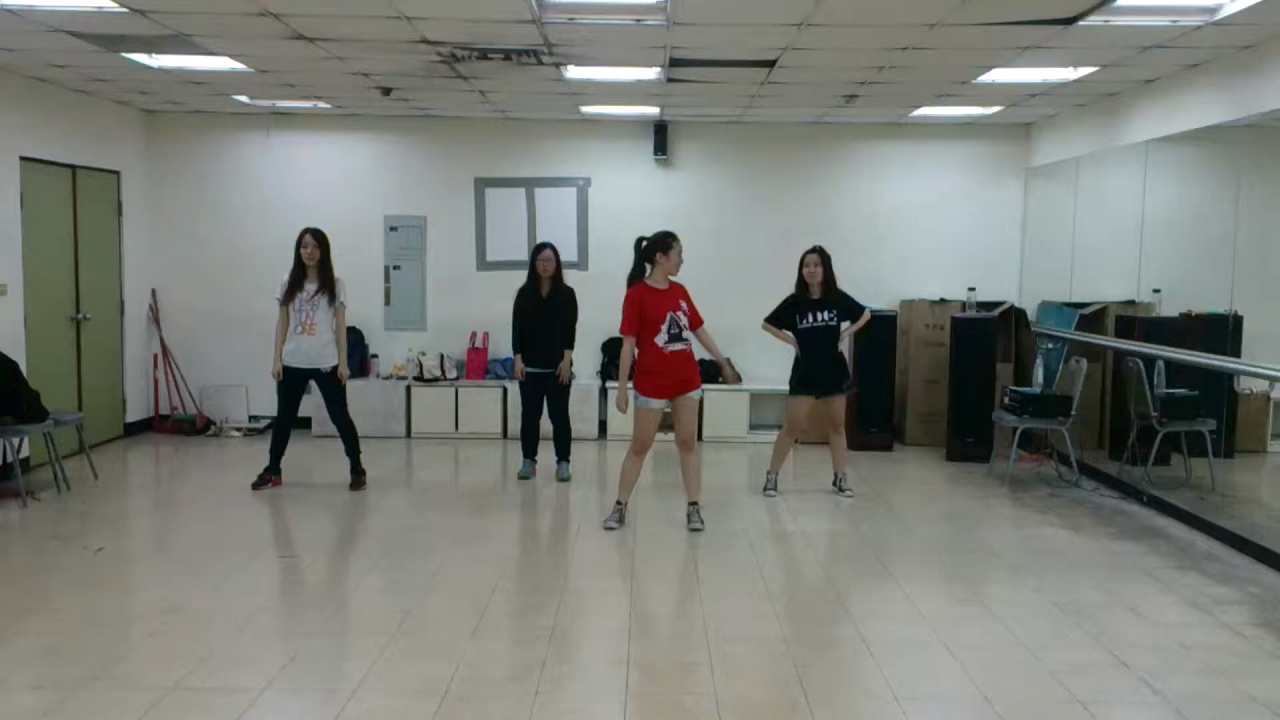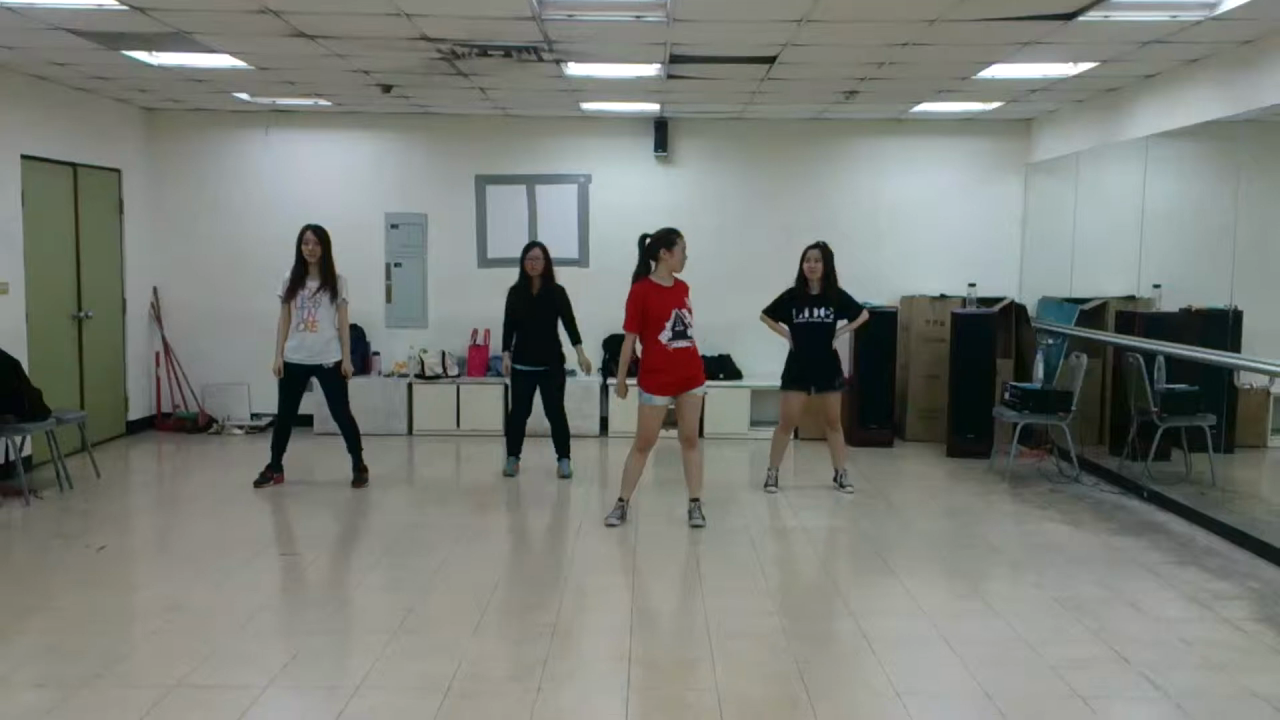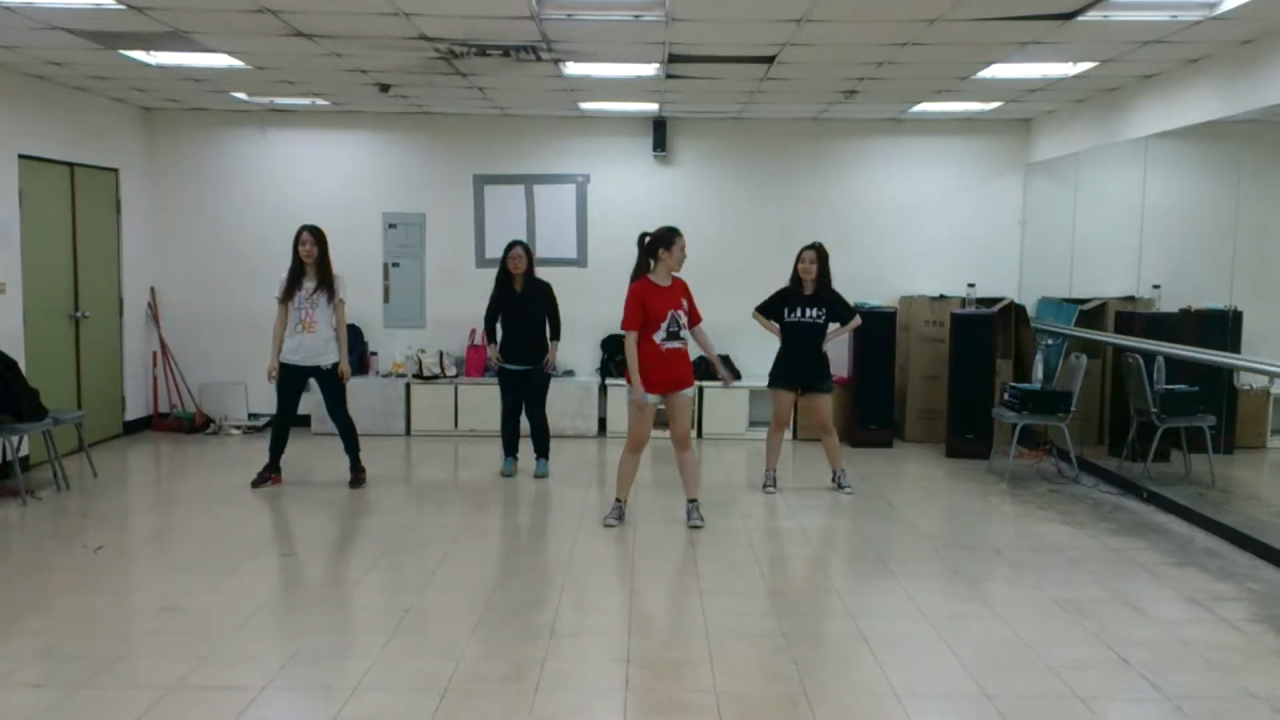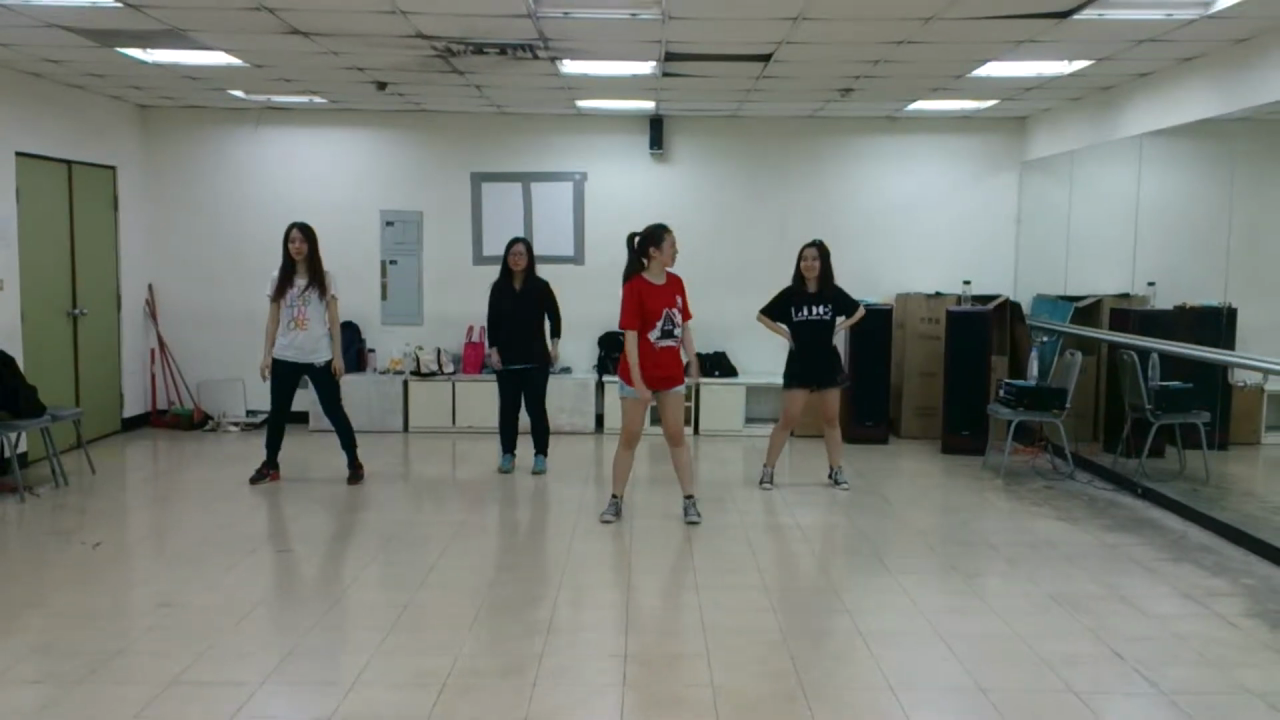
dt=0.4s
person 1, frame 1
left shoulder: (680, 291)
right shoulder: (637, 294)
left elbow: (699, 330)
right elbow: (628, 344)
left wrist: (724, 364)
right wrist: (622, 387)
left hip: (687, 380)
right hip: (652, 383)
left knee: (688, 443)
right knee: (640, 446)
left ankle: (694, 508)
right ankle: (620, 507)
person 1, frame 2
left shoulder: (682, 288)
right shoulder: (641, 291)
right elbow: (630, 338)
right wrist: (621, 379)
left hip: (691, 377)
right hip: (655, 380)
left knee: (690, 440)
right knee: (643, 443)
left ankle: (695, 504)
right ankle: (622, 504)
person 1, frame 3
left shoulder: (681, 287)
right shoulder: (639, 289)
left elbow: (696, 329)
right elbow: (631, 339)
left wrist: (718, 365)
right wrist: (637, 383)
left hip: (681, 378)
right hip: (647, 381)
left knee: (683, 441)
right knee: (636, 443)
left ankle: (692, 505)
right ankle: (619, 505)
person 1, frame 4
left shoulder: (677, 283)
right shoulder: (634, 287)
left elbow: (685, 326)
right elbow: (630, 337)
left wrist: (692, 361)
right wrist: (637, 381)
left hip: (671, 375)
right hip: (638, 376)
left knee: (677, 437)
right knee: (629, 438)
left ankle: (689, 500)
right ankle: (615, 500)
person 2, frame 1
left shoulder: (334, 285)
right shoulder: (289, 283)
left elbow: (340, 326)
right elbow: (282, 324)
left wrist: (343, 363)
right wrist: (277, 359)
left hip: (326, 363)
right hip: (293, 362)
left knee: (340, 416)
right knee: (284, 417)
left ankle: (357, 470)
right ankle: (273, 470)
person 2, frame 2
left shoulder: (336, 281)
right shoulder: (291, 280)
left elbow: (343, 322)
right elbow: (284, 321)
left wrist: (347, 358)
right wrist: (278, 355)
left hip: (329, 360)
right hip: (295, 359)
left knee: (341, 413)
right knee: (285, 414)
left ankle: (359, 467)
right ankle: (274, 468)
person 2, frame 3
left shoulder: (333, 282)
right shoulder: (288, 281)
left elbow: (340, 323)
right elbow: (281, 322)
left wrist: (344, 359)
right wrist: (274, 358)
left hip: (326, 360)
right hip: (292, 361)
left knee: (339, 414)
right knee: (283, 414)
left ankle: (356, 467)
right ankle: (272, 468)
person 2, frame 4
left shoulder: (324, 278)
right shoulder: (279, 278)
left elbow: (333, 319)
right elbow: (273, 320)
left wrist: (337, 355)
right wrist: (267, 355)
left hip: (319, 357)
right hip: (285, 357)
left knee: (334, 410)
right knee: (277, 412)
left ankle: (354, 463)
right ankle: (271, 465)
person 3, frame 1
left shoulder: (838, 298)
right shoulder: (794, 302)
left elbow: (865, 315)
right elbow: (768, 324)
left wrist: (844, 335)
right wrist: (791, 340)
left hip: (834, 370)
right hip: (804, 372)
left knee: (836, 426)
right knee: (792, 427)
left ankle: (840, 478)
right ankle: (772, 476)
person 3, frame 2
left shoulder: (836, 295)
right shoulder: (793, 296)
left elbow: (863, 315)
right elbow: (766, 316)
left wrist: (840, 333)
right wrist: (787, 334)
left hip: (828, 366)
right hip: (797, 367)
left knee: (833, 423)
right knee: (787, 422)
left ankle: (840, 474)
right ankle: (772, 472)
person 3, frame 3
left shoulder: (830, 297)
right shoulder: (786, 295)
left elbow: (855, 320)
right elbow: (758, 313)
left wrist: (830, 336)
right wrist: (777, 332)
left hip: (816, 368)
right hip: (786, 367)
left knee: (826, 425)
right knee: (779, 422)
left ankle: (839, 474)
right ankle: (770, 474)
person 3, frame 4
left shoulder: (833, 293)
right shoulder: (790, 294)
left elbow: (859, 311)
right elbow: (762, 316)
left wrist: (838, 329)
right wrist: (785, 334)
left hip: (828, 364)
right hip: (799, 365)
left knee: (831, 420)
right knee: (787, 420)
left ankle: (836, 470)
right ankle: (768, 469)
person 4, frame 1
left shoulder: (566, 293)
right shoulder: (524, 293)
left elbow: (570, 329)
right elbow: (517, 328)
left wrist: (567, 359)
right wrist: (518, 359)
left hip: (557, 365)
right hip: (530, 365)
left knee: (559, 415)
right knee: (530, 414)
left ankle: (563, 462)
right ankle: (528, 461)
person 4, frame 2
left shoulder: (556, 292)
right shoulder: (516, 292)
left elbow: (569, 323)
right elbow: (509, 326)
left wrist: (581, 353)
right wrist: (505, 355)
left hip: (551, 363)
right hip: (522, 363)
left knee: (555, 412)
right knee: (518, 412)
left ankle: (563, 459)
right ankle: (512, 458)
person 4, frame 3
left shoulder: (542, 288)
right shoulder: (500, 290)
left elbow: (554, 321)
right elbow: (490, 320)
left wrist: (553, 349)
right wrist: (492, 346)
left hip: (537, 362)
right hip: (508, 362)
left knee: (535, 411)
right knee: (510, 411)
left ankle: (542, 459)
right ankle: (510, 458)
person 4, frame 4
left shoulder: (540, 286)
right shoulder: (499, 287)
left elbow: (554, 317)
right elbow: (493, 321)
left wrist: (554, 347)
right wrist: (493, 350)
left hip: (536, 358)
right hip: (507, 359)
left knee: (536, 408)
right knee: (508, 408)
left ankle: (540, 455)
right ankle: (508, 455)
